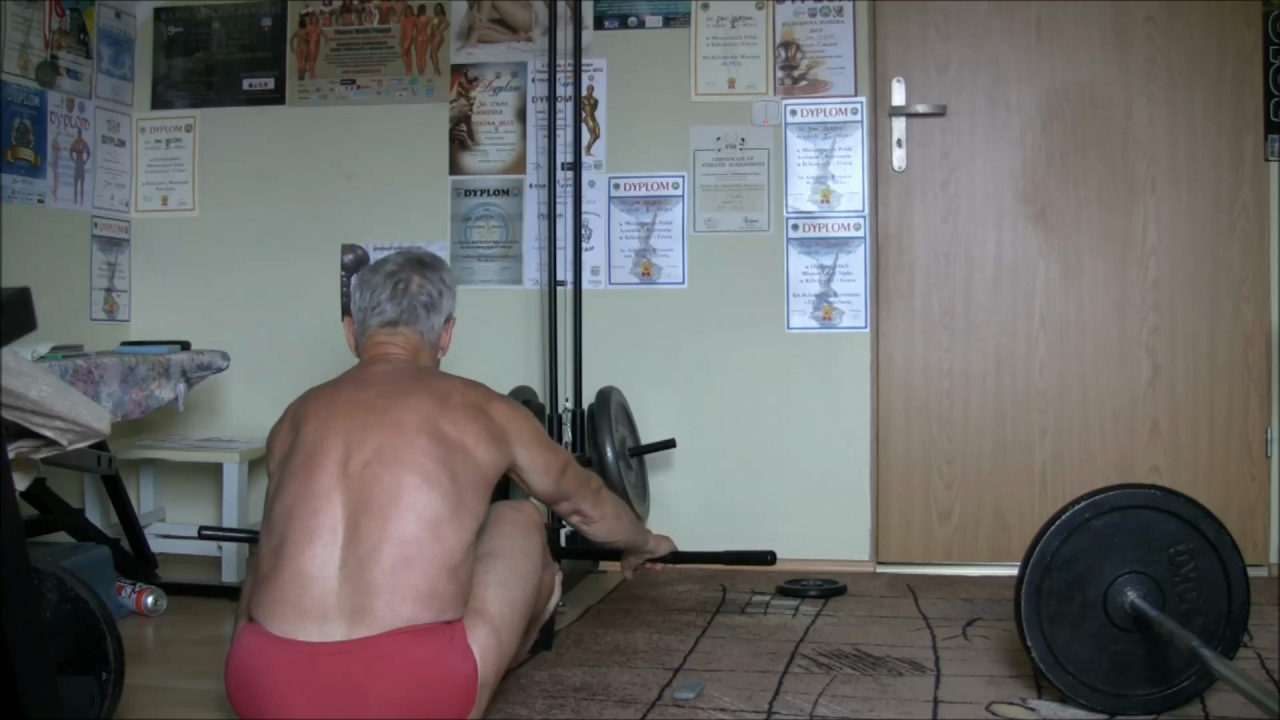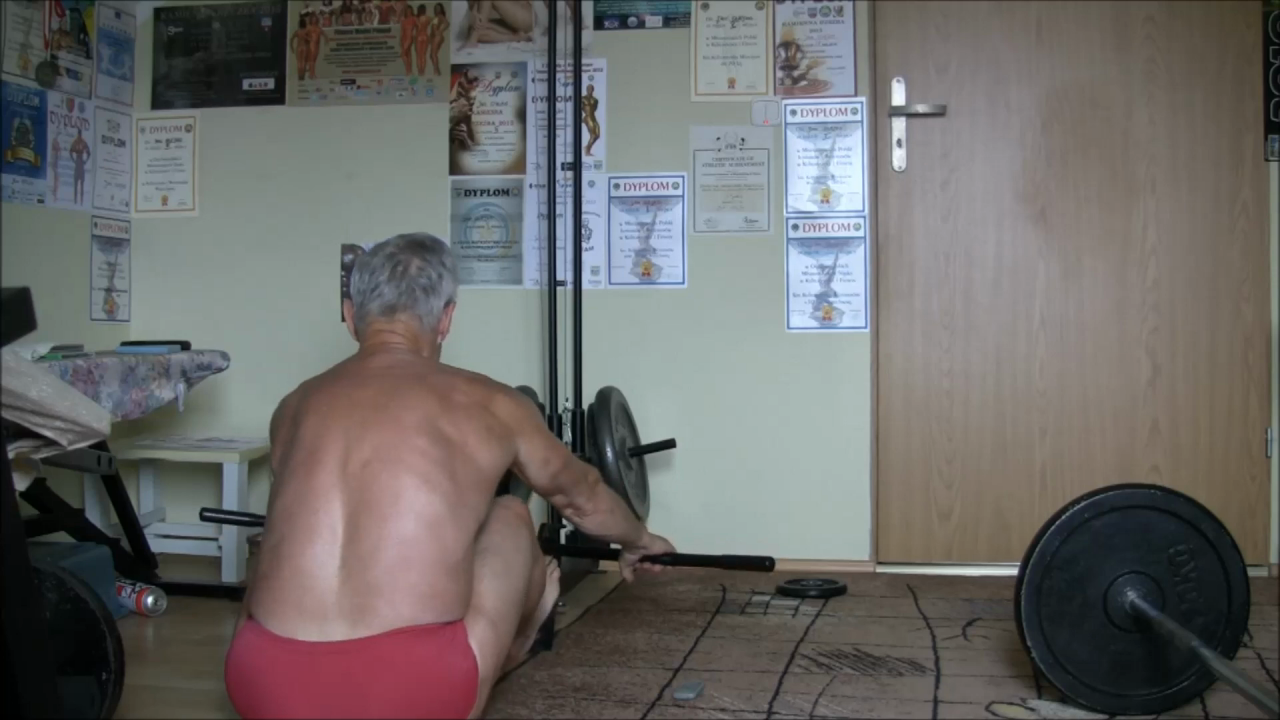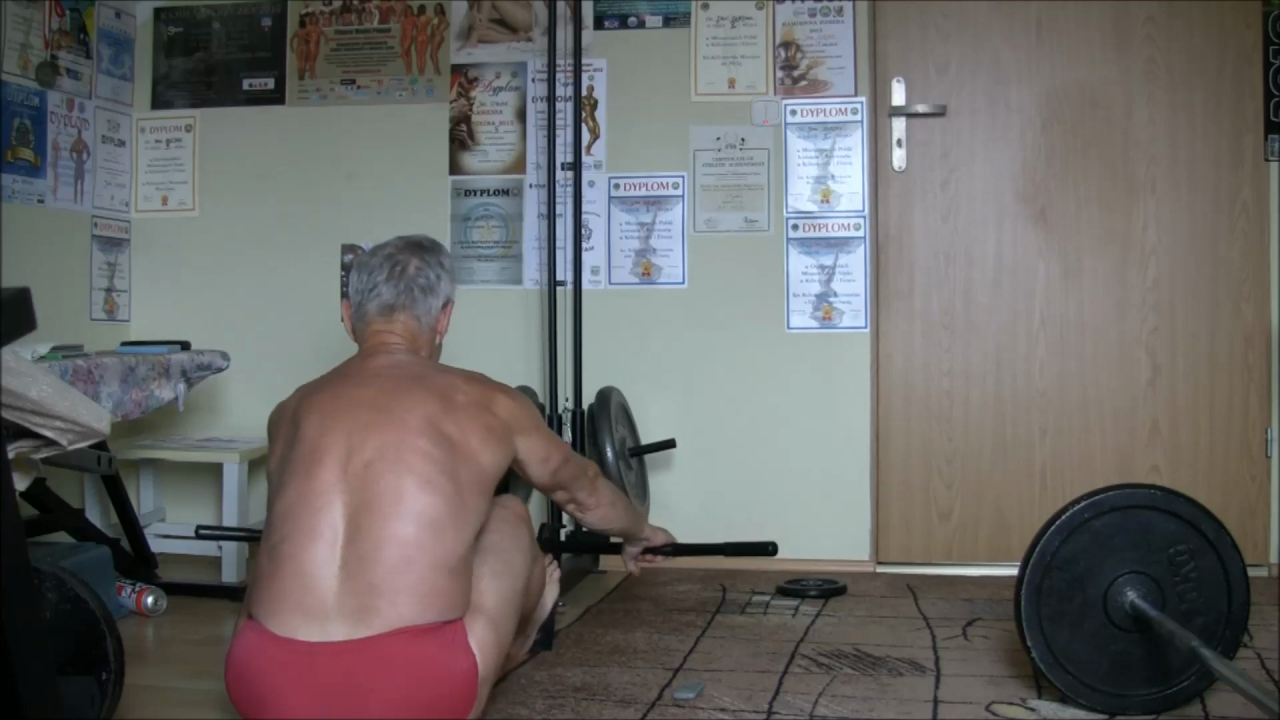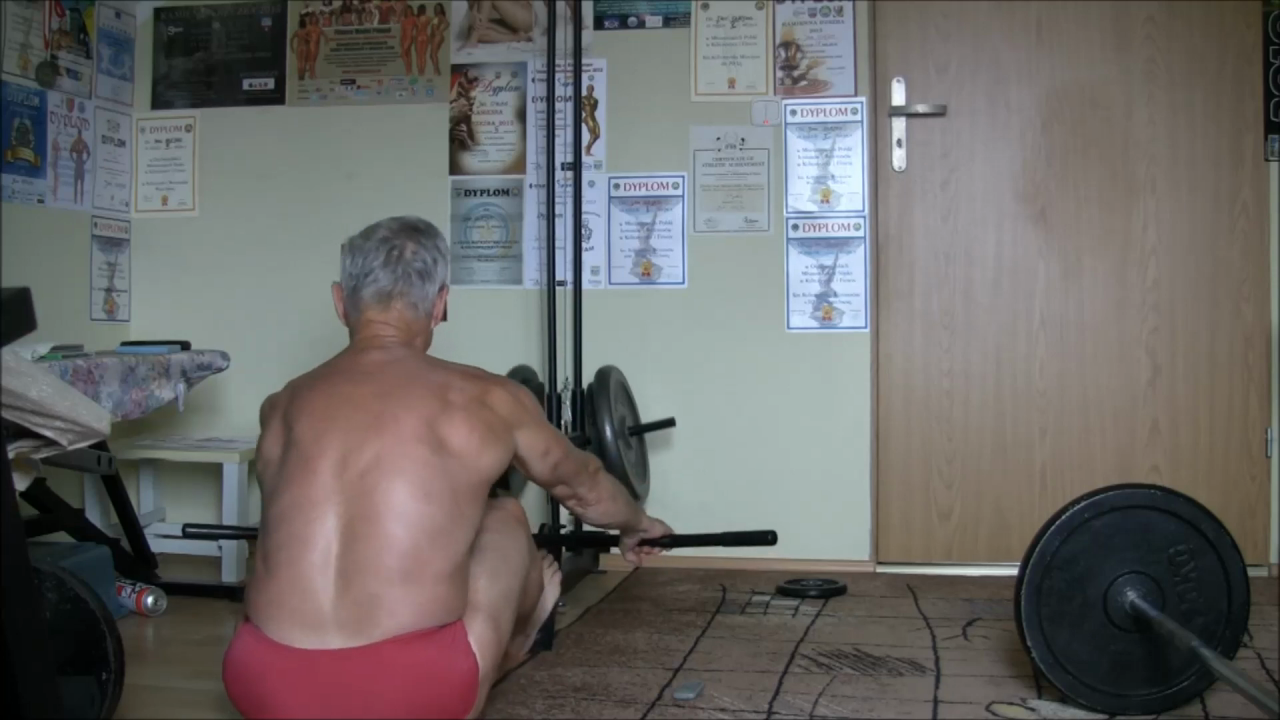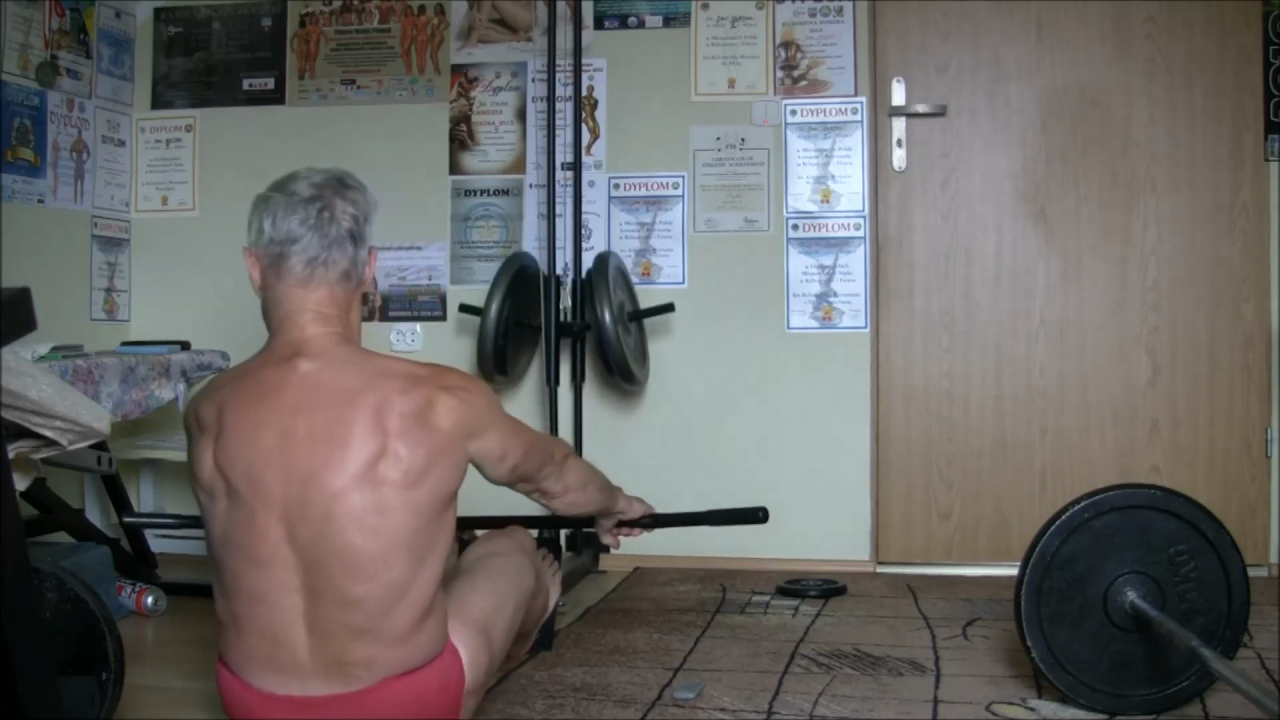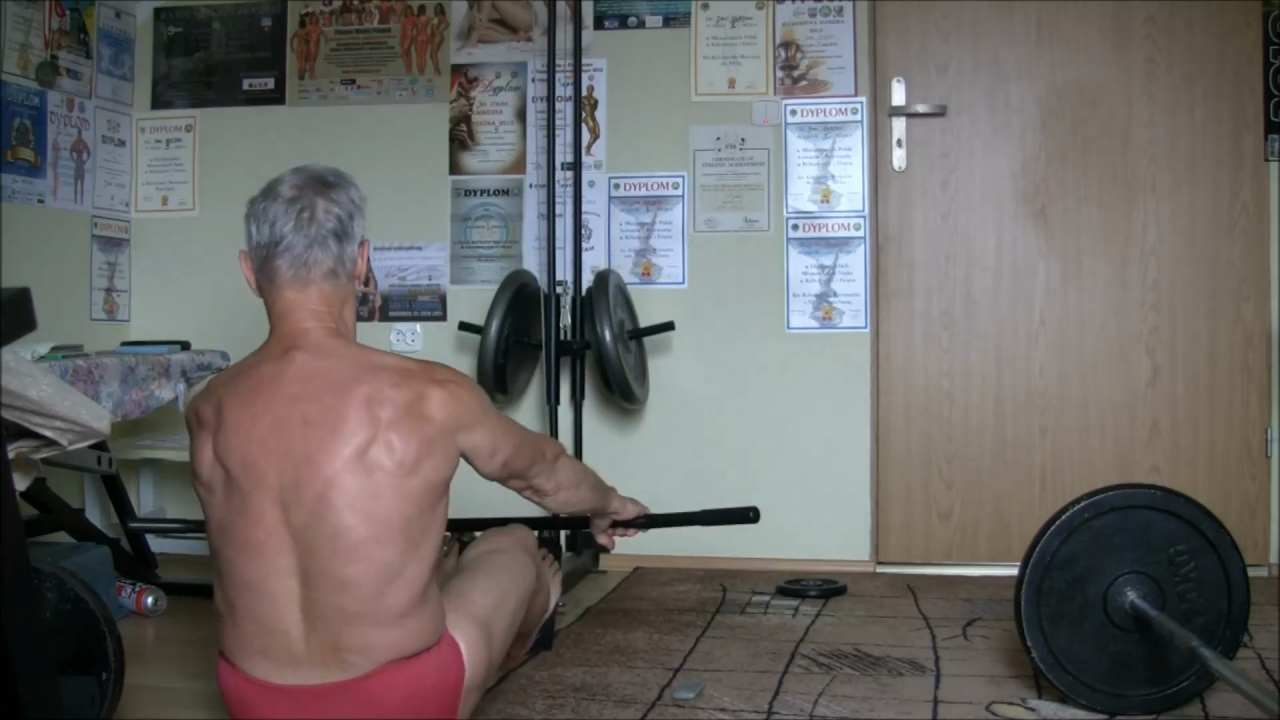
dt=0.5s
person 1, frame 1
left shoulder: (296, 415)
right shoulder: (485, 410)
right elbow: (588, 504)
right wrist: (644, 544)
right knee: (520, 519)
right ankle: (510, 648)
person 1, frame 2
left shoulder: (295, 407)
right shoulder: (488, 404)
right elbow: (582, 495)
right wrist: (638, 541)
right knee: (510, 518)
right ankle: (511, 645)
person 1, frame 3
left shoulder: (291, 412)
right shoulder: (489, 404)
right elbow: (583, 491)
right wrist: (639, 532)
right knee: (508, 516)
right ankle: (517, 642)
person 1, frame 4
left shoulder: (282, 406)
right shoulder: (488, 399)
right elbow: (583, 484)
right wrist: (638, 523)
right knee: (507, 519)
right ankle: (515, 640)
person 1, frame 5
left shoulder: (208, 412)
right shoulder: (438, 400)
right elbow: (552, 473)
right wrist: (615, 504)
right knee: (513, 550)
right ankle: (516, 638)
person 1, frame 6
left shoulder: (210, 409)
right shoulder: (428, 395)
right elbow: (543, 472)
right wrist: (608, 504)
right knee: (513, 547)
right ankle: (511, 643)
